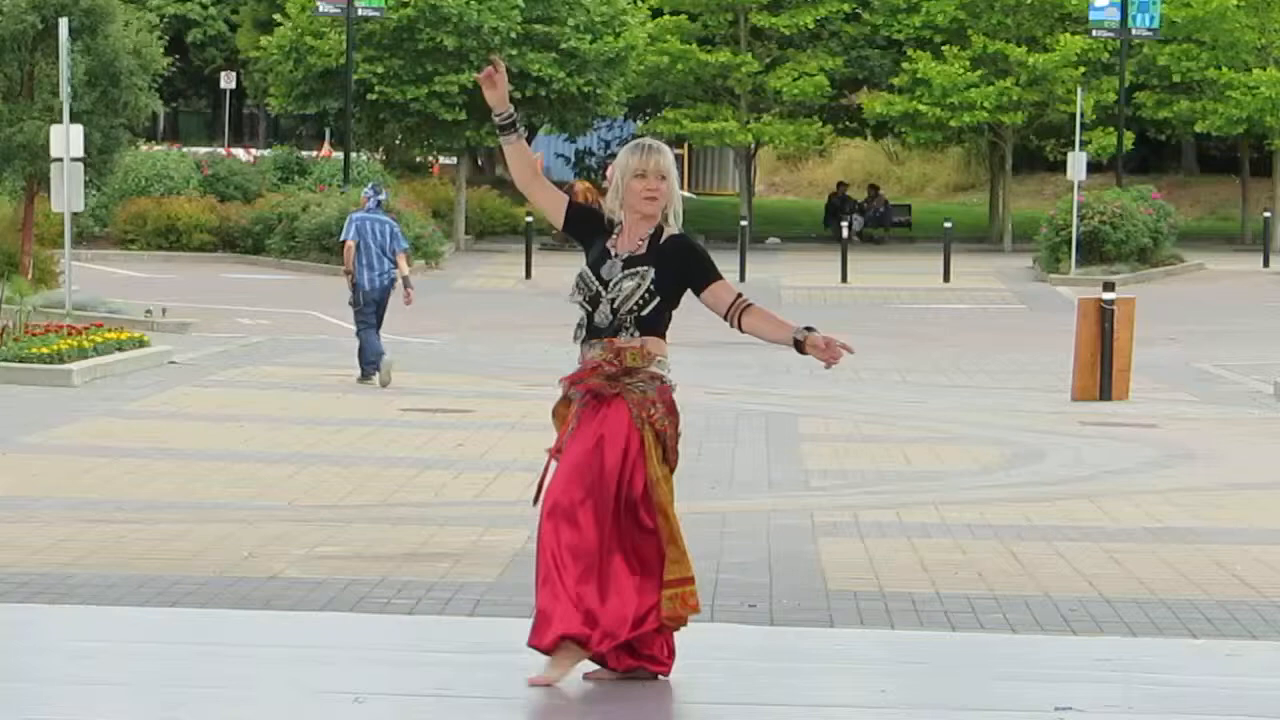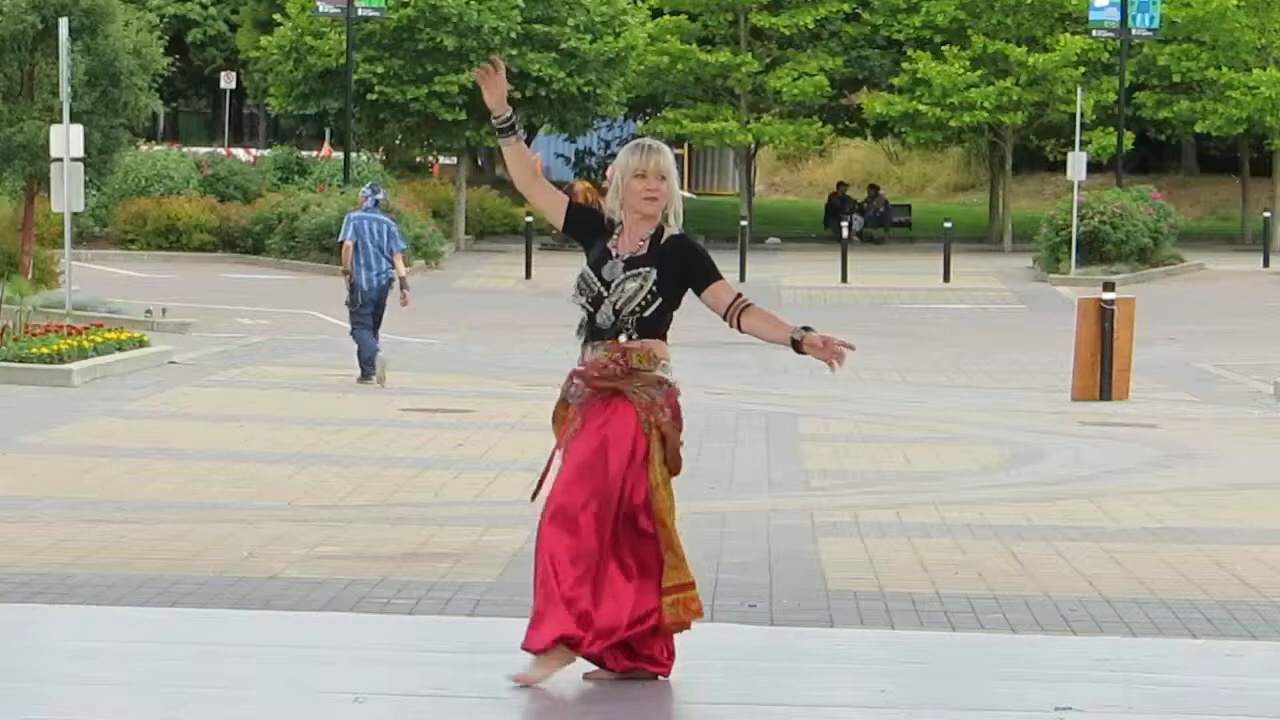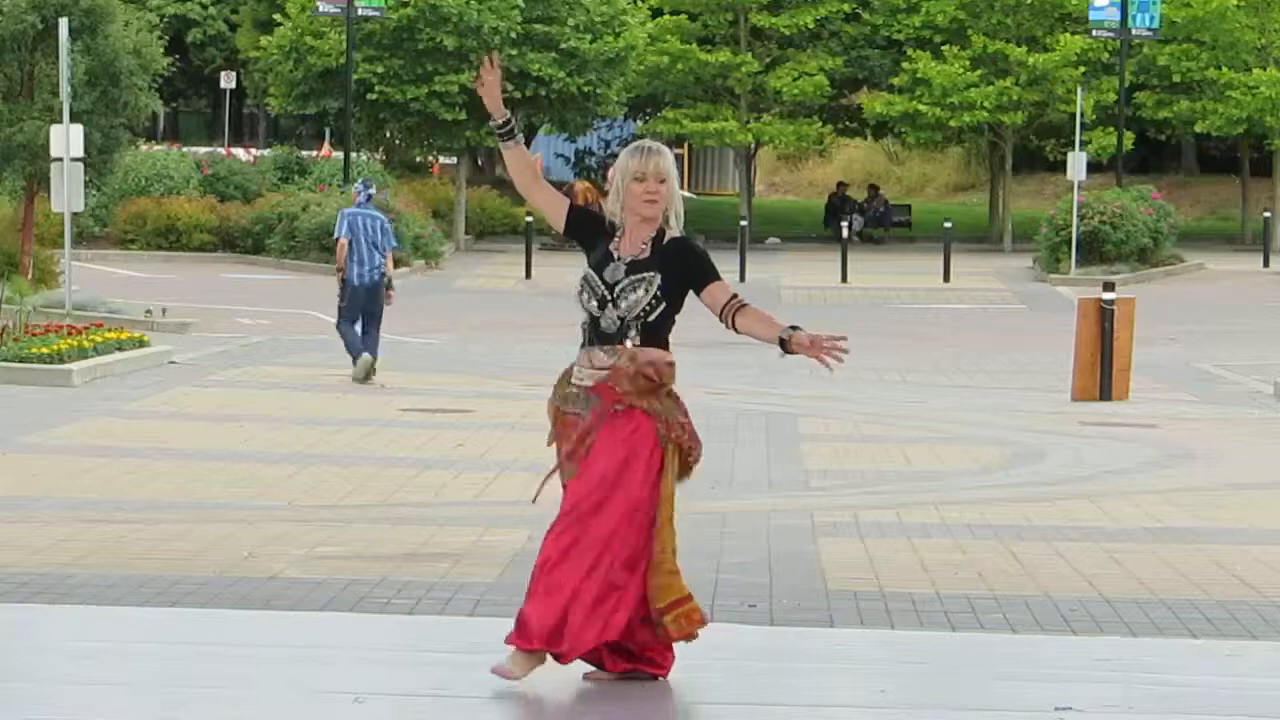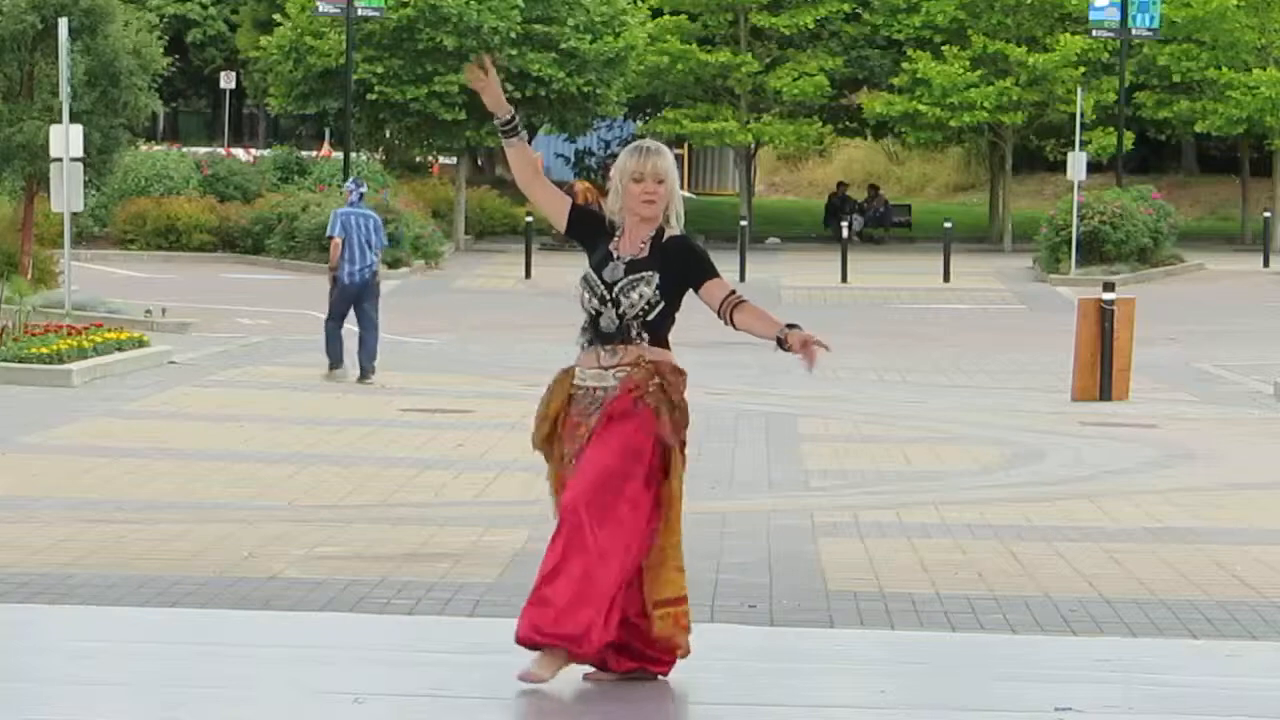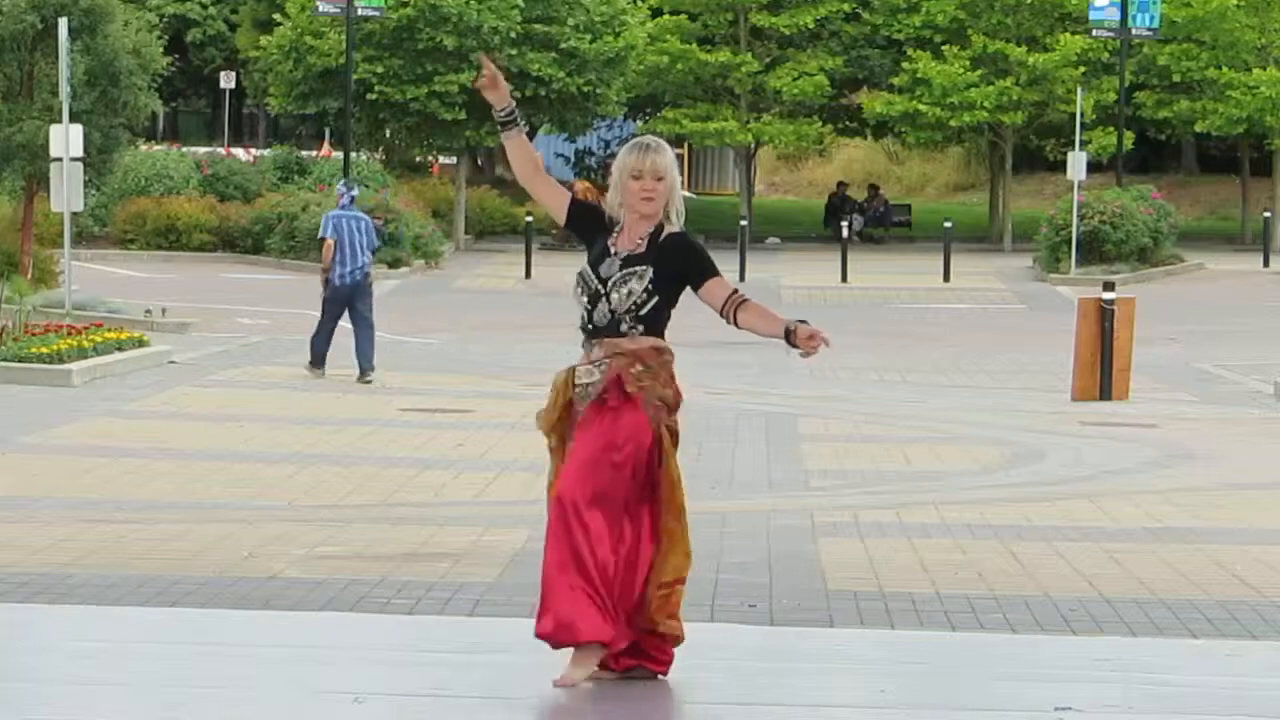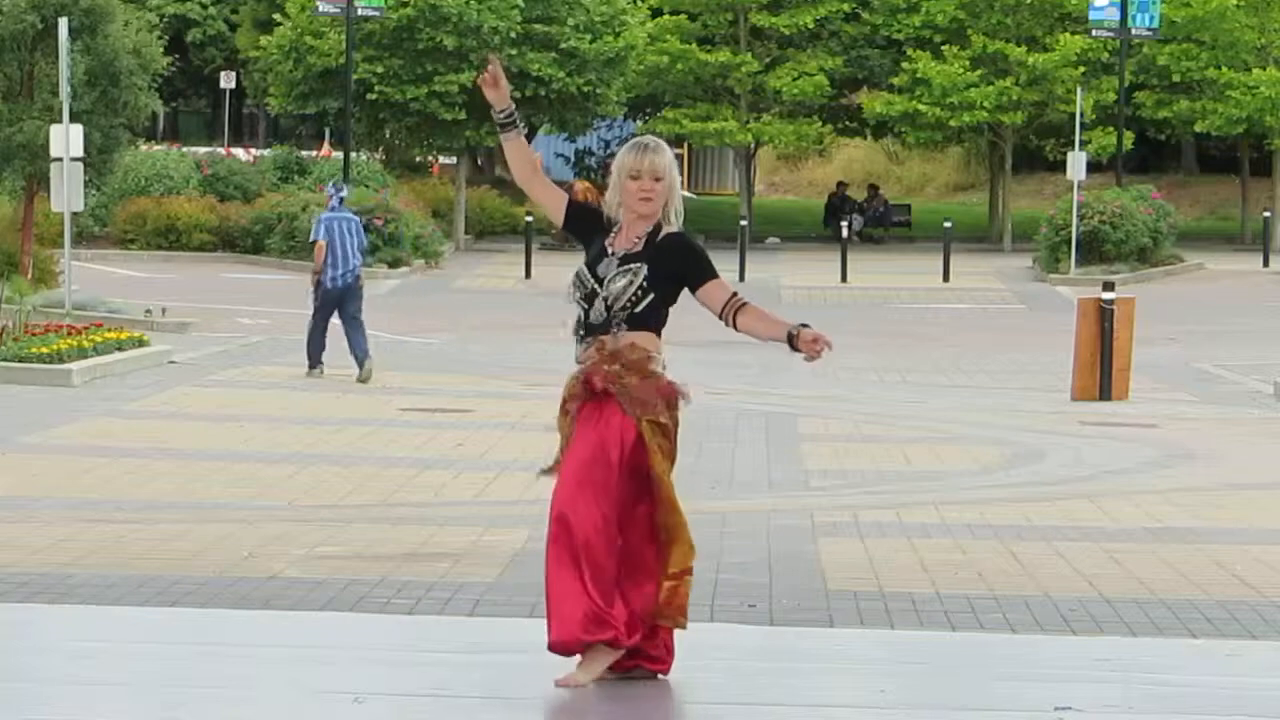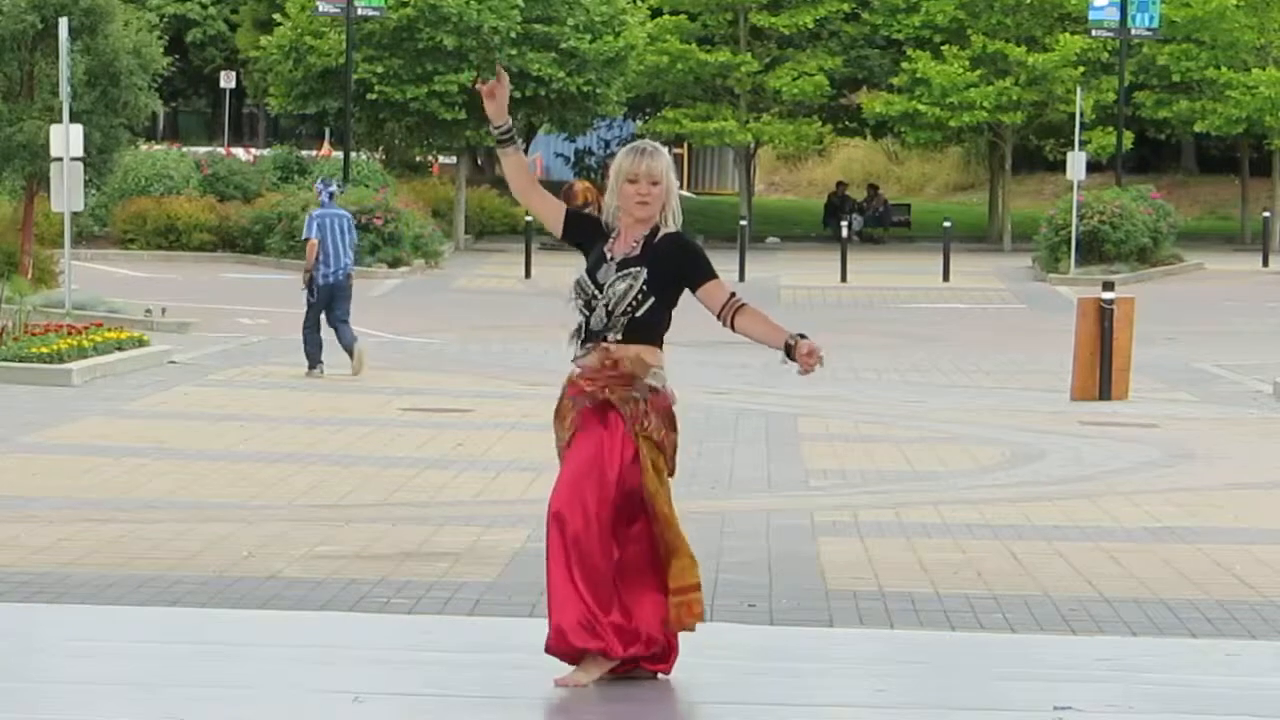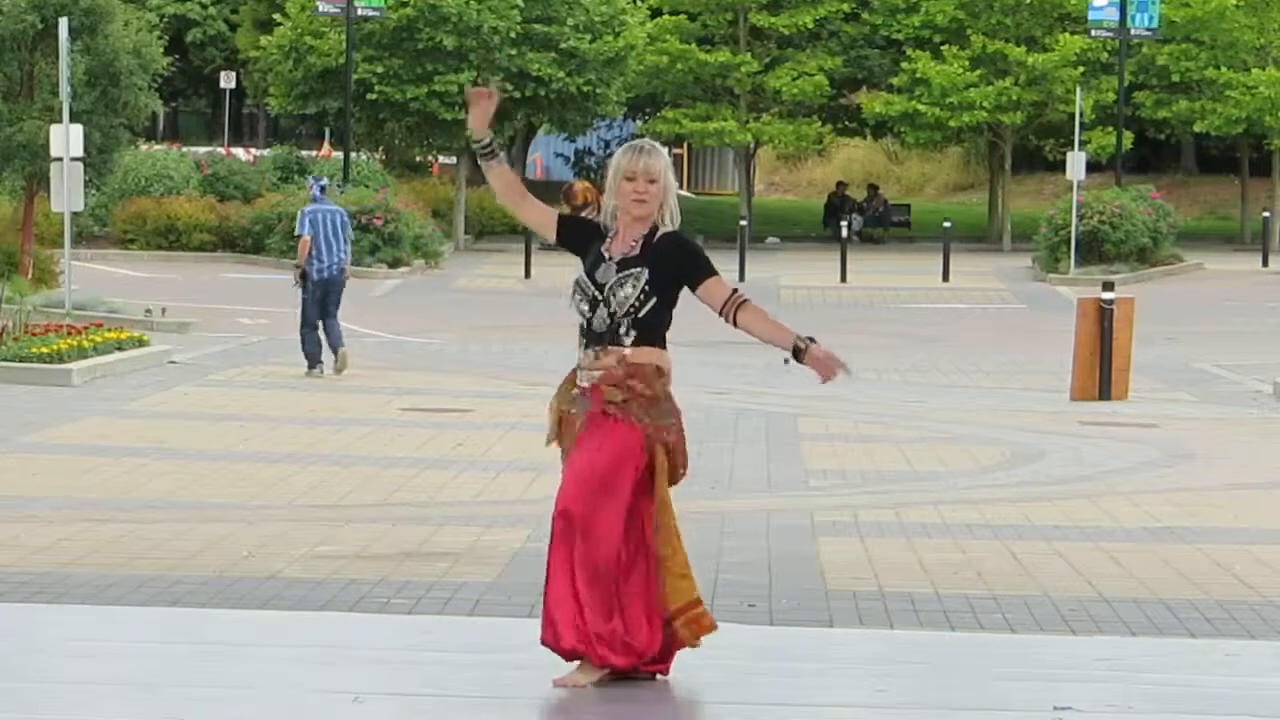
dt=0.1s
person 1, frame 1
left shoulder: (679, 250)
right shoulder: (595, 231)
left elbow: (737, 309)
right elbow: (530, 182)
left wrist: (802, 338)
right wrist: (503, 111)
left hip: (633, 391)
right hip: (593, 391)
left knee: (573, 506)
right knee: (615, 520)
left ankle: (573, 637)
right ankle: (637, 652)
person 1, frame 2
left shoulder: (680, 251)
right shoulder: (595, 231)
left elbow: (737, 309)
right elbow: (530, 183)
left wrist: (801, 338)
right wrist: (501, 113)
left hip: (635, 394)
right hip: (593, 393)
left knee: (575, 509)
right knee: (614, 523)
left ankle: (566, 638)
right ankle: (636, 652)
person 1, frame 3
left shoulder: (681, 253)
right shoulder: (597, 234)
left elbow: (734, 309)
right elbow: (529, 186)
left wrist: (791, 338)
right wrist: (499, 112)
left hip: (641, 400)
right hip: (589, 399)
left knee: (601, 519)
right knee: (609, 523)
left ankle: (544, 640)
right ankle: (634, 653)
person 1, frame 4
left shoulder: (680, 252)
right shoulder: (596, 233)
left elbow: (732, 305)
right elbow: (532, 182)
left wrist: (785, 334)
right wrist: (501, 109)
left hip: (640, 401)
right hip: (588, 398)
left knee: (606, 516)
right knee: (603, 519)
left ankle: (565, 639)
right ankle: (631, 653)
person 1, frame 5
left shoulder: (678, 248)
right shoulder: (598, 229)
left elbow: (731, 303)
right elbow: (533, 177)
left wrist: (790, 329)
right wrist: (504, 108)
left hip: (634, 391)
right hip: (593, 392)
left knee: (582, 503)
right knee: (618, 518)
left ankle: (595, 636)
right ankle: (636, 651)
person 1, frame 6
left shoulder: (677, 248)
right shoulder: (595, 229)
left elbow: (731, 306)
right elbow: (531, 180)
left wrist: (792, 333)
right wrist: (504, 109)
left hip: (628, 392)
right hip: (595, 392)
left knee: (583, 508)
right knee: (618, 519)
left ankle: (606, 637)
right ankle: (637, 650)
person 1, frame 7
left shoulder: (675, 250)
right shoulder: (594, 235)
left elbow: (731, 309)
right elbow: (527, 191)
left wrist: (790, 343)
right wrist: (500, 121)
left hip: (629, 397)
right hip: (591, 398)
left knee: (581, 515)
right knee: (616, 524)
left ankle: (605, 644)
right ankle: (639, 650)
person 1, frame 8
left shoulder: (675, 249)
right shoulder: (590, 237)
left elbow: (734, 305)
right elbow: (517, 201)
left wrist: (801, 346)
right wrist: (482, 134)
left hip: (635, 401)
right hip: (591, 400)
left knee: (591, 516)
right knee: (614, 525)
left ankle: (603, 648)
right ankle: (635, 652)
person 2, frame 1
left shoulder: (356, 218)
right shoulder: (391, 224)
left elbow: (349, 245)
right elbow: (401, 256)
left wrist: (348, 271)
right wrist: (407, 285)
left hip: (364, 282)
right hip: (385, 282)
left knee: (365, 328)
right knee: (372, 327)
left ankle: (381, 359)
right ankle: (368, 372)
person 2, frame 2
left shoulder: (353, 218)
right shoulder: (388, 223)
left elbow: (347, 245)
right elbow: (397, 256)
left wrist: (346, 271)
right wrist: (404, 285)
left hip: (362, 282)
right hip: (383, 282)
left knee: (360, 328)
right knee: (372, 328)
left ankle: (376, 356)
right ankle: (368, 372)
person 2, frame 3
left shoulder: (347, 214)
right shoulder: (381, 219)
left elbow: (343, 242)
right elbow: (389, 254)
left wrist: (340, 269)
right wrist: (389, 285)
left hip: (354, 278)
right hip: (377, 278)
left knee: (346, 323)
right knee: (371, 326)
left ankle: (362, 355)
right ankle: (367, 371)
person 2, frame 4
left shoulder: (340, 214)
right shoulder: (374, 217)
left elbow: (336, 242)
left wrist: (332, 268)
left hip: (346, 277)
right hip: (369, 277)
left knee: (334, 321)
right knee: (368, 325)
left ankle: (336, 366)
right ankle: (367, 372)
person 2, frame 5
left shoulder: (332, 216)
right shoulder: (365, 219)
left elbow: (329, 243)
left wrist: (325, 269)
left hip: (338, 279)
right hip: (361, 279)
left knee: (327, 322)
right knee: (363, 324)
left ankle: (316, 364)
right ankle: (366, 370)
person 2, frame 6
left shoulder: (323, 219)
right shoulder: (354, 220)
left elbow: (321, 245)
left wrist: (316, 272)
left hip: (329, 280)
right hip: (352, 281)
left knee: (318, 324)
right knee: (354, 324)
left ankle: (315, 365)
right ankle: (364, 359)
person 2, frame 7
left shoulder: (315, 216)
right shoulder: (346, 217)
left elbow: (313, 243)
left wrist: (307, 270)
left hip: (320, 277)
right hip: (342, 278)
left knee: (312, 322)
right knee: (340, 321)
left ankle: (315, 366)
right ankle: (353, 347)
person 2, frame 8
left shoulder: (307, 212)
right shoulder: (340, 212)
left elbow: (305, 240)
right elbow: (347, 243)
left wrist: (299, 266)
right wrist: (346, 270)
left hip: (315, 272)
right hip: (337, 273)
left knee: (309, 320)
right knee: (330, 316)
left ankle: (315, 365)
right ankle: (339, 348)
